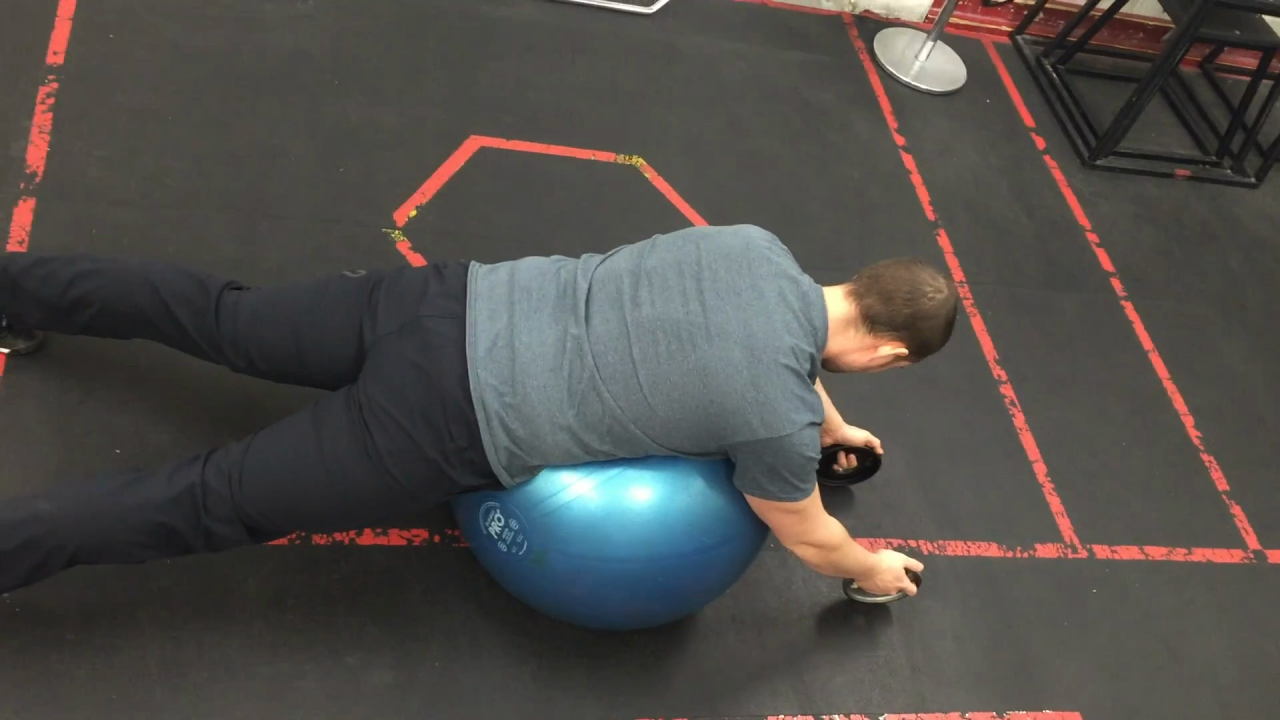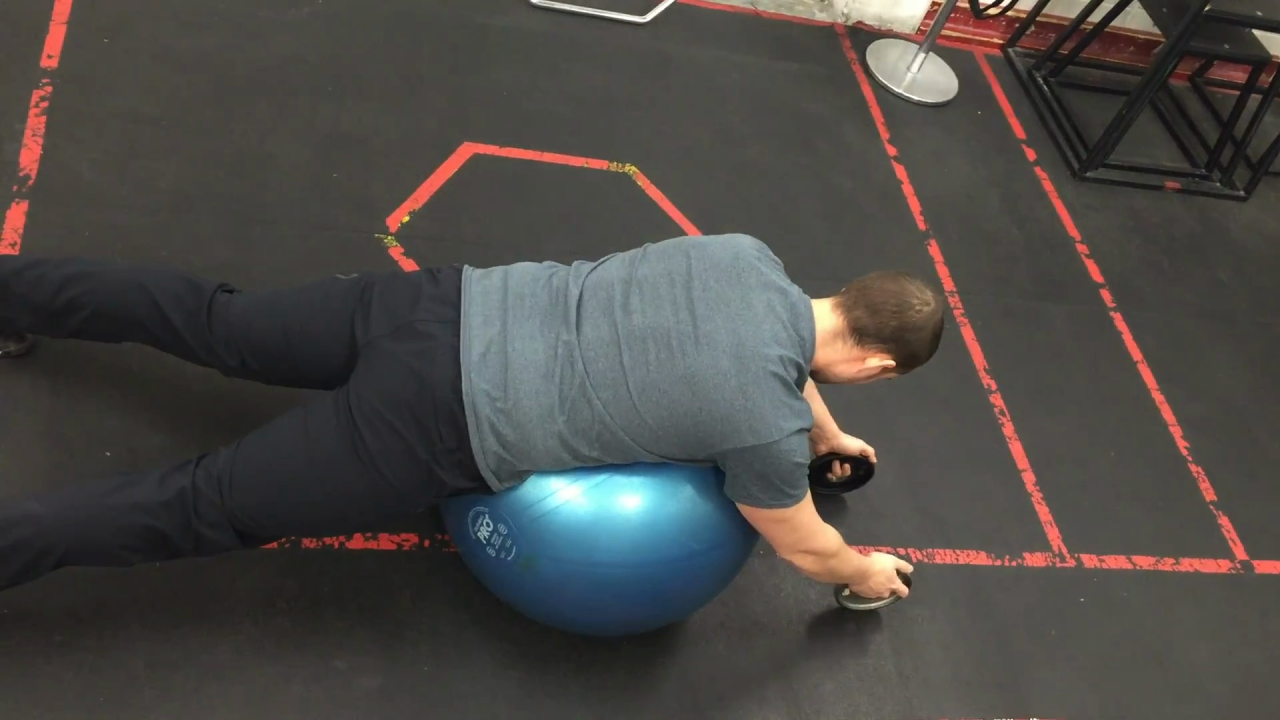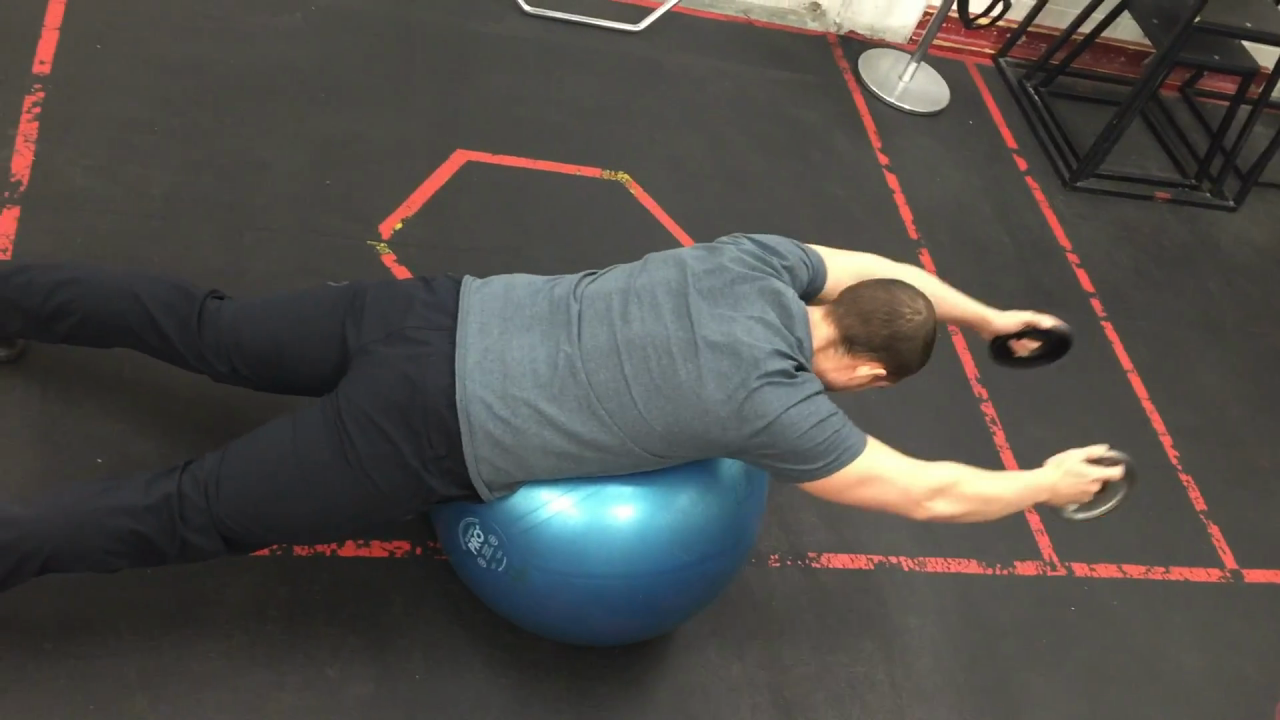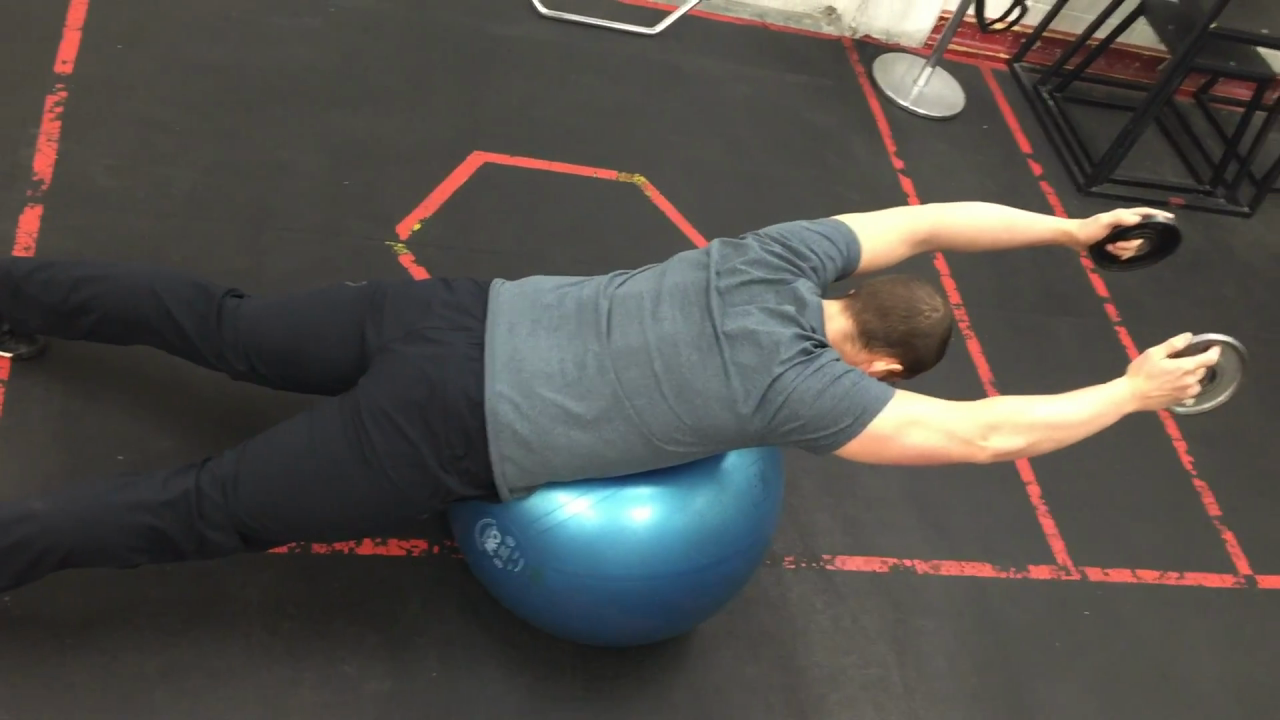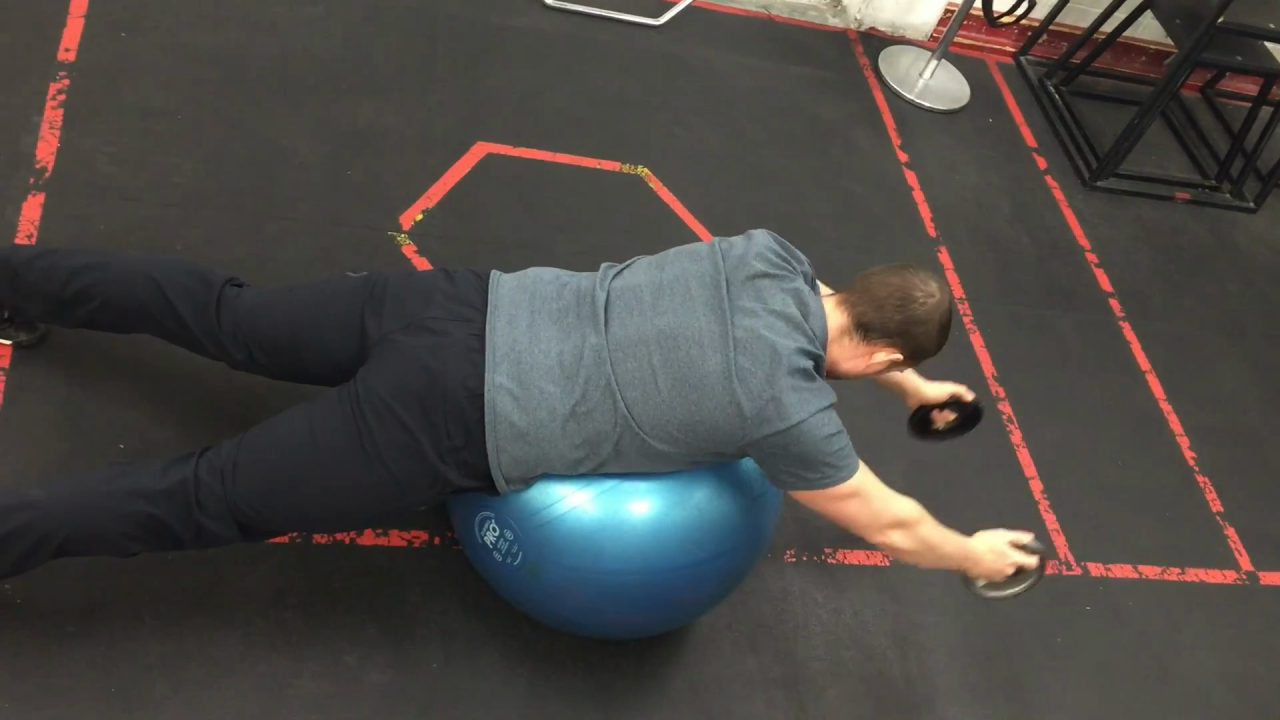
dt=1s
person 1, frame 1
left shoulder: (759, 249)
right shoulder: (778, 416)
right elbow: (811, 539)
left wrist: (832, 425)
right wrist: (875, 571)
left hip: (447, 305)
right hip: (445, 421)
left knee: (224, 321)
right knee: (217, 504)
person 1, frame 2
left shoulder: (750, 259)
right shoulder: (764, 423)
right elbow: (805, 547)
left wrist: (827, 434)
right wrist: (867, 574)
left hip: (440, 307)
right hip: (433, 423)
left knee: (215, 322)
right knee: (202, 507)
person 1, frame 3
left shoulder: (763, 261)
right shoulder: (768, 404)
left elbow: (883, 271)
right elbow: (929, 493)
left wrist: (987, 315)
right wrist: (1050, 482)
left hip: (435, 315)
right hip: (427, 431)
left knee: (208, 332)
right knee: (191, 513)
person 1, frame 4
left shoulder: (777, 256)
right shoulder: (792, 388)
left elbow: (924, 221)
right elbow: (987, 434)
left wrist: (1077, 229)
right wrist: (1134, 392)
left hip: (454, 318)
right hip: (449, 432)
left knee: (227, 329)
right knee: (209, 511)
person 1, frame 5
left shoulder: (767, 257)
right shoulder: (782, 407)
left elbow: (837, 317)
right elbow: (887, 524)
left wrist: (917, 390)
right wrist: (975, 554)
left hip: (457, 307)
right hip: (445, 421)
left knee: (225, 315)
right knee: (206, 502)
